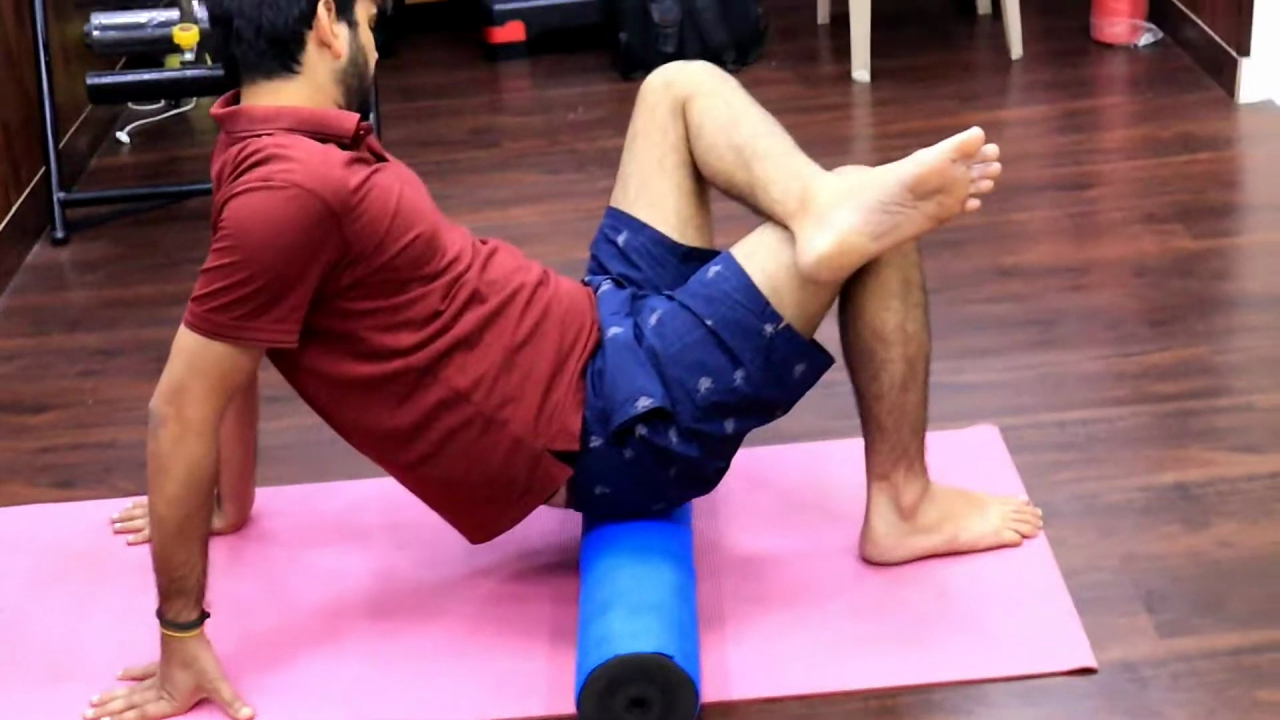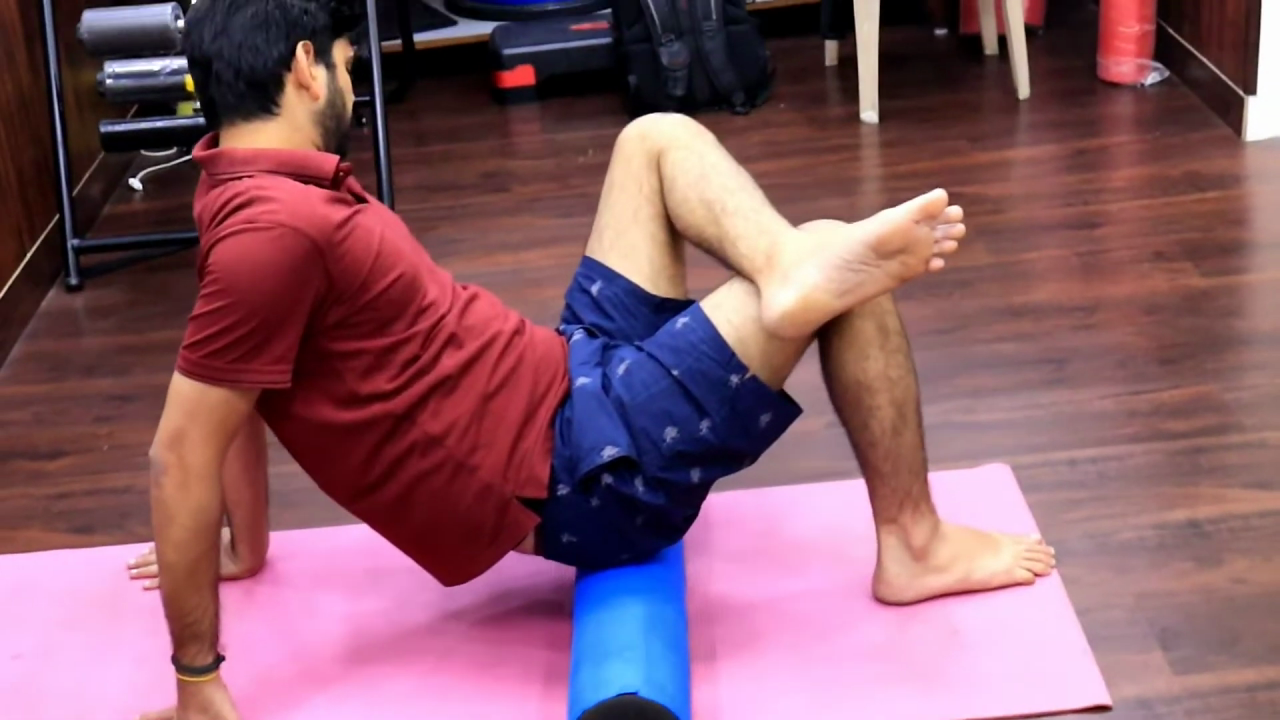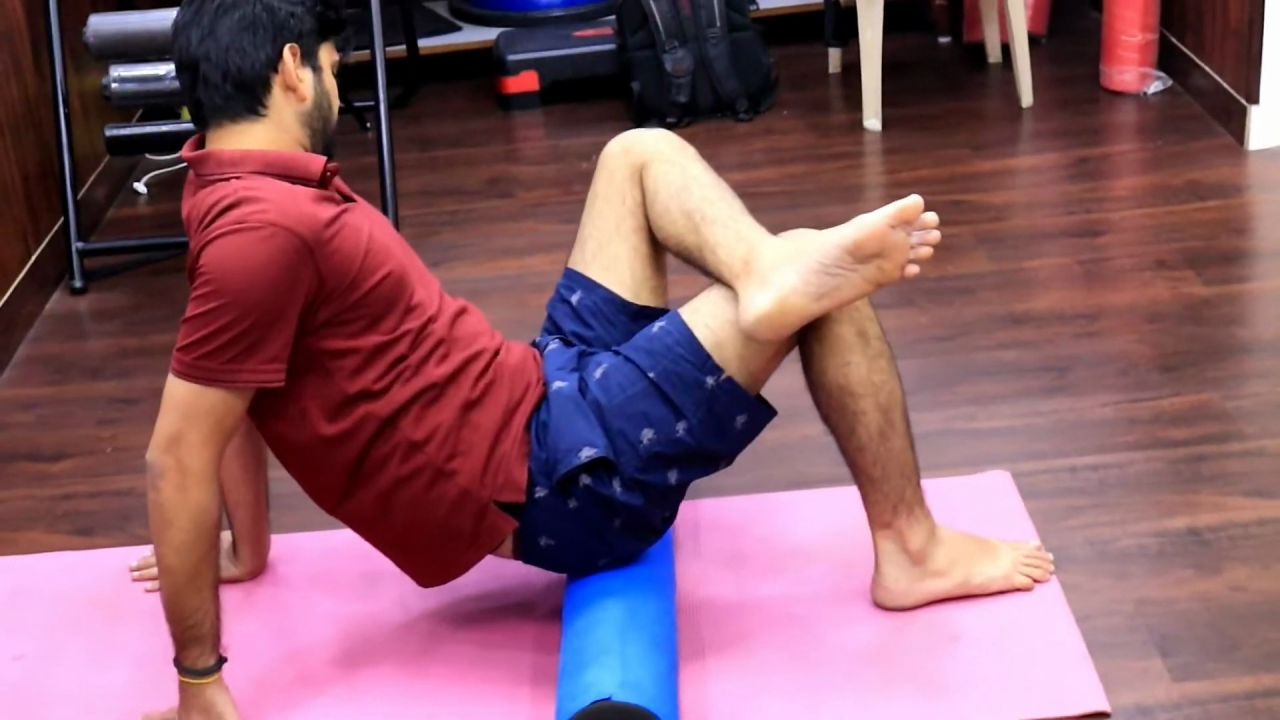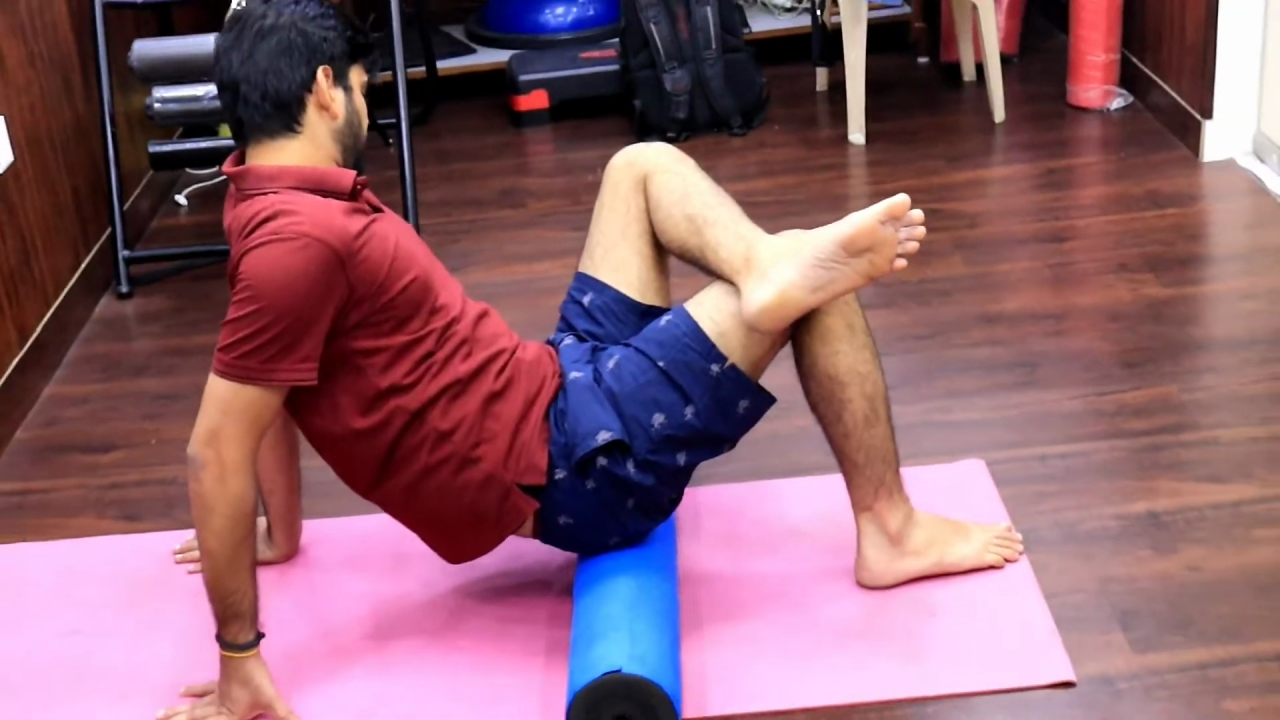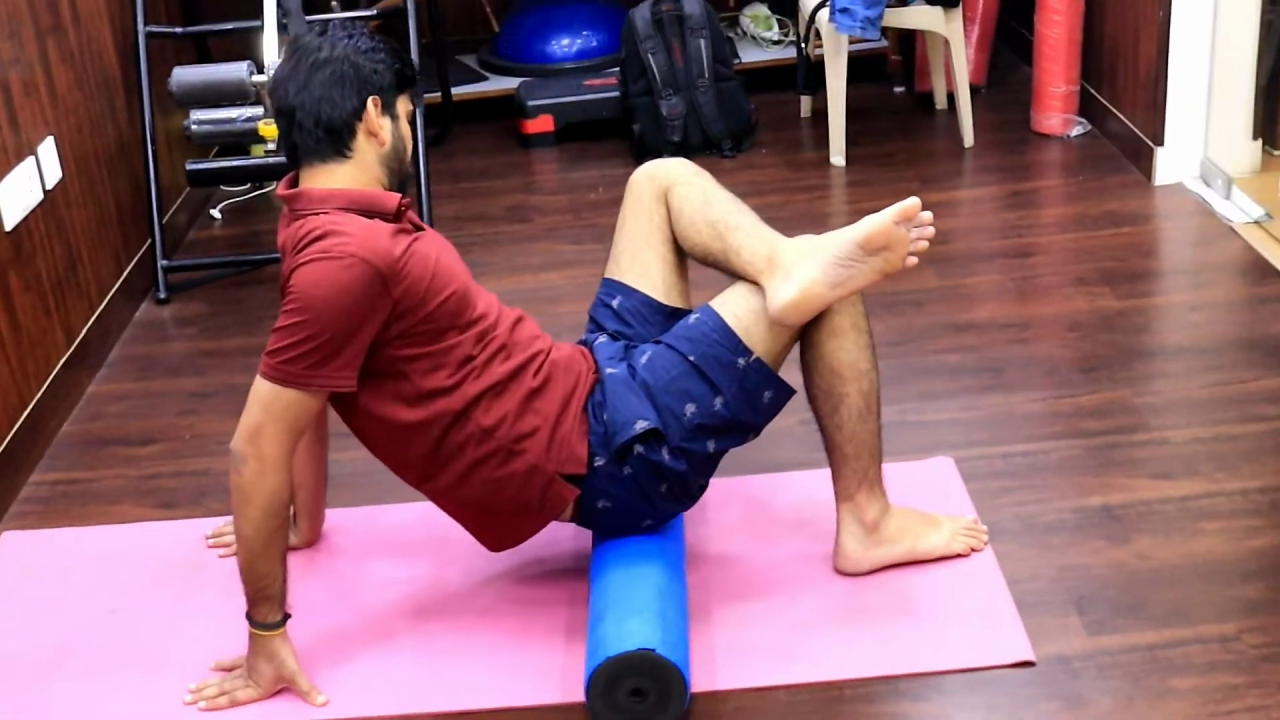
dt=0.3s
person 1, frame 1
left shoulder: (271, 143)
right shoulder: (296, 186)
left elbow: (231, 366)
right elbow: (179, 410)
left wrist: (232, 503)
right wrist: (181, 640)
left hip: (593, 335)
right hip: (608, 421)
left knee: (684, 87)
right knee: (870, 220)
left ankle: (820, 215)
right ankle: (906, 506)
person 1, frame 2
left shoulder: (257, 187)
right shoulder: (277, 228)
left elbow: (241, 401)
right elbow: (181, 457)
left wrist: (246, 546)
left hip: (577, 377)
right hip: (588, 471)
left knee: (657, 141)
right knee: (840, 270)
left ankle: (792, 277)
right ankle: (914, 546)
person 1, frame 3
left shoulder: (244, 192)
right shoulder: (268, 227)
left elbow: (243, 404)
right elbow: (178, 458)
left wrist: (250, 549)
left hip: (550, 392)
right hip: (557, 475)
left knee: (641, 156)
right knee: (823, 283)
left ankle: (766, 274)
right ankle: (913, 548)
person 1, frame 4
left shoulder: (280, 203)
right shoulder: (302, 237)
left elbow: (274, 399)
right elbow: (216, 451)
left wrist: (281, 532)
left hip: (564, 383)
right hip: (573, 463)
left knee: (647, 167)
right knee: (816, 283)
left ankle: (768, 270)
right ankle: (890, 528)
person 1, frame 5
left shoulder: (328, 222)
right shoulder: (349, 256)
left elbow: (303, 395)
right elbow: (257, 446)
left wrist: (306, 521)
right wrist: (267, 634)
left hip: (600, 382)
right hip: (613, 449)
left knee: (664, 179)
right knee: (828, 287)
left ankle: (792, 267)
right ankle: (868, 521)
